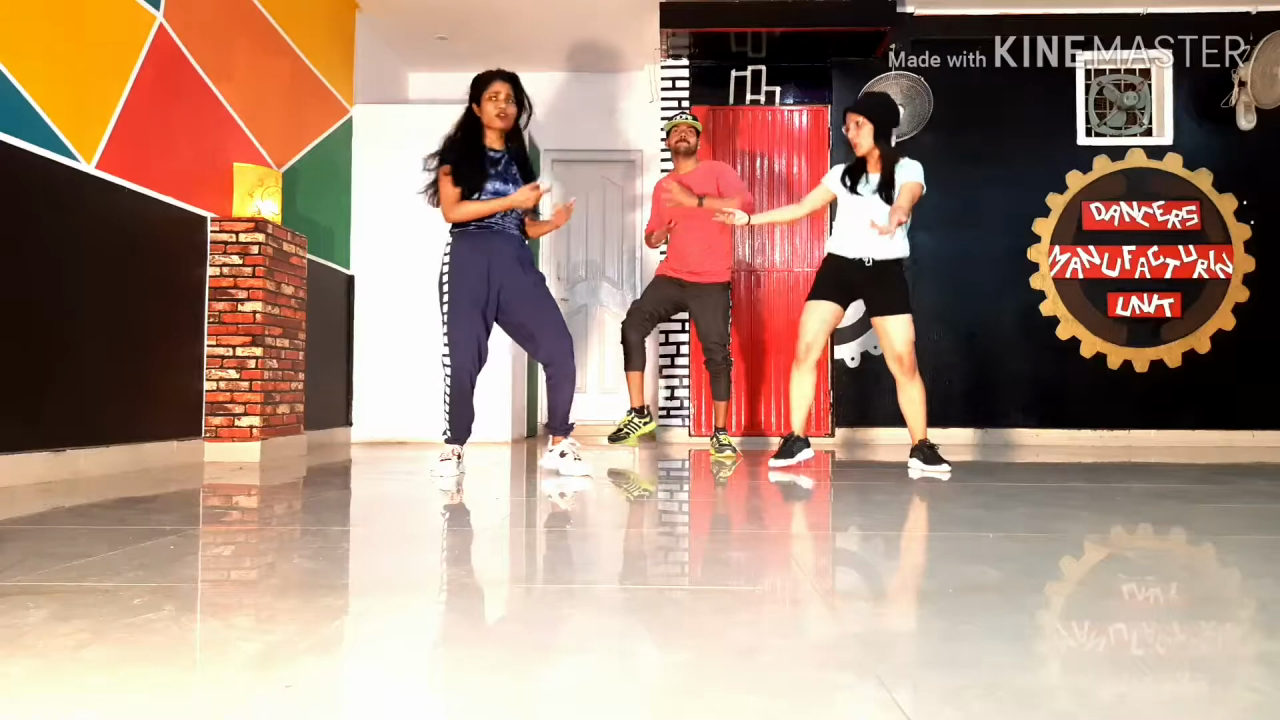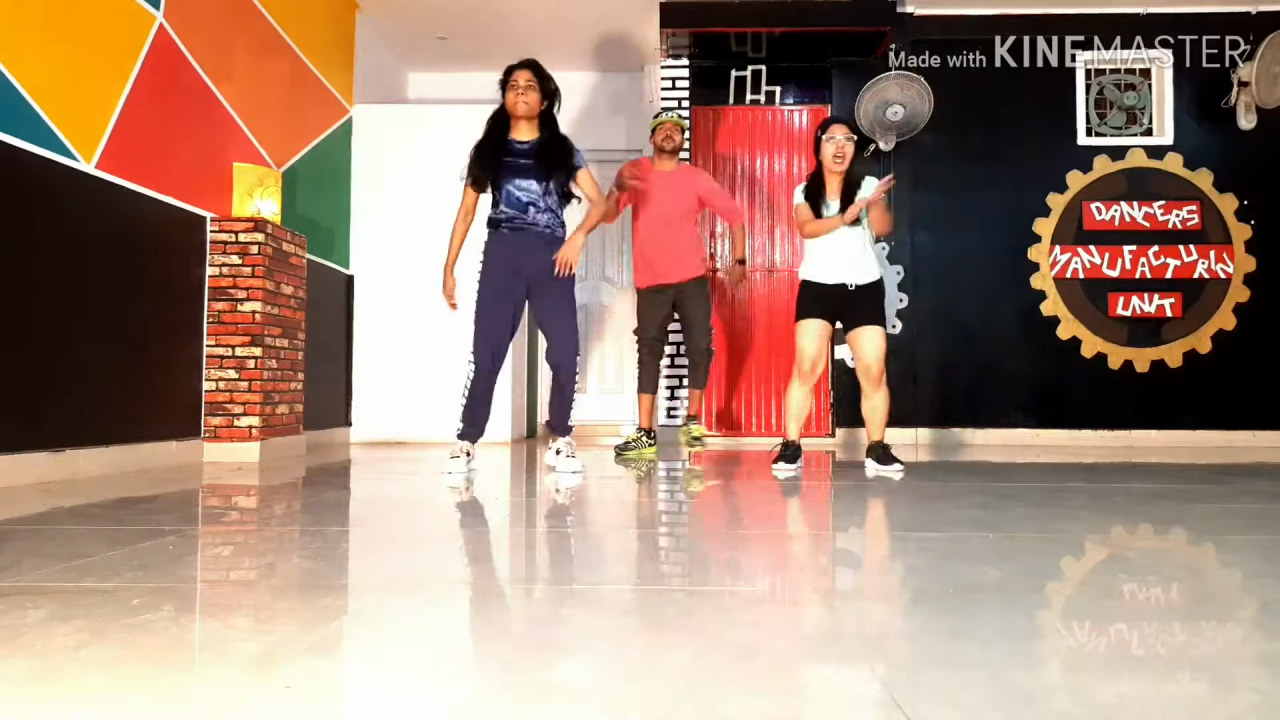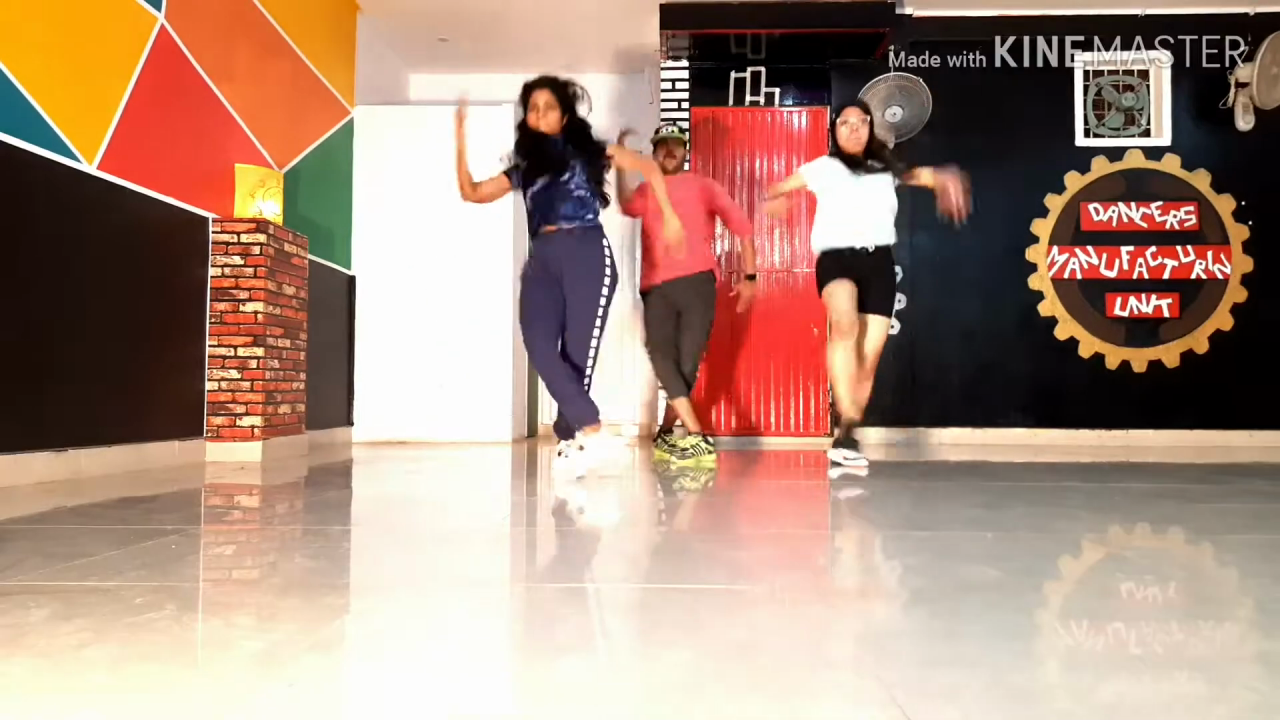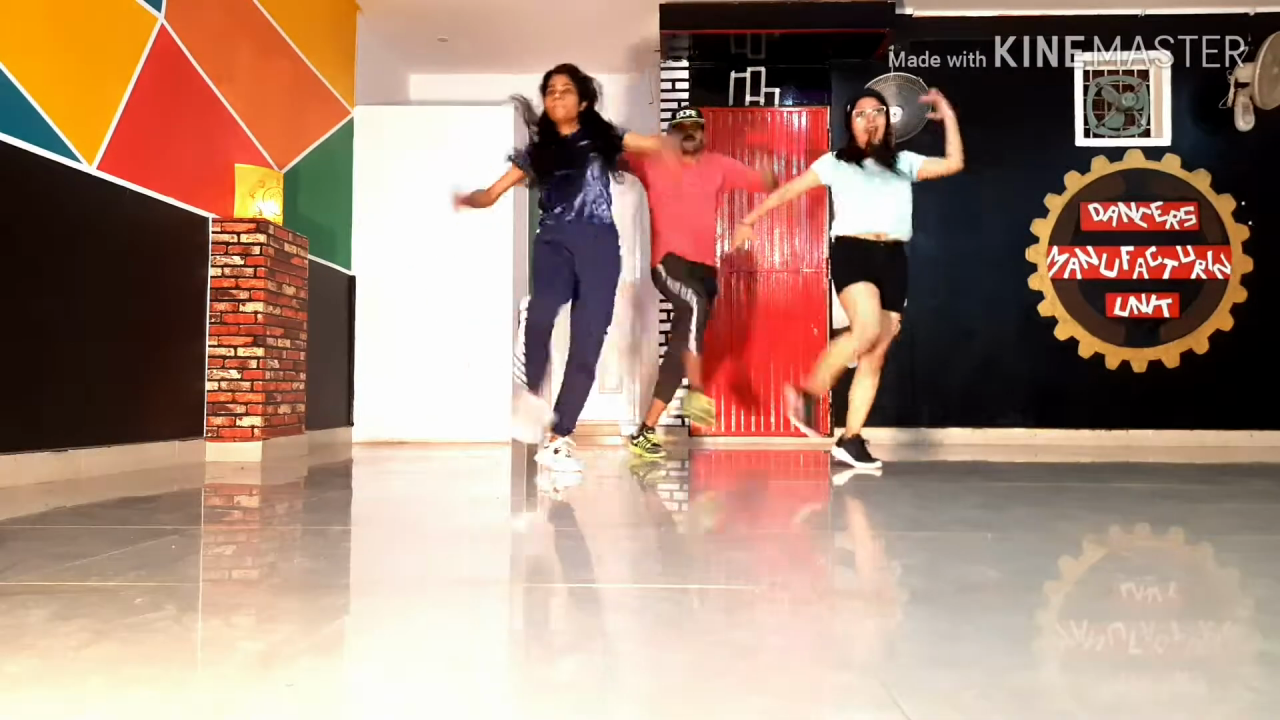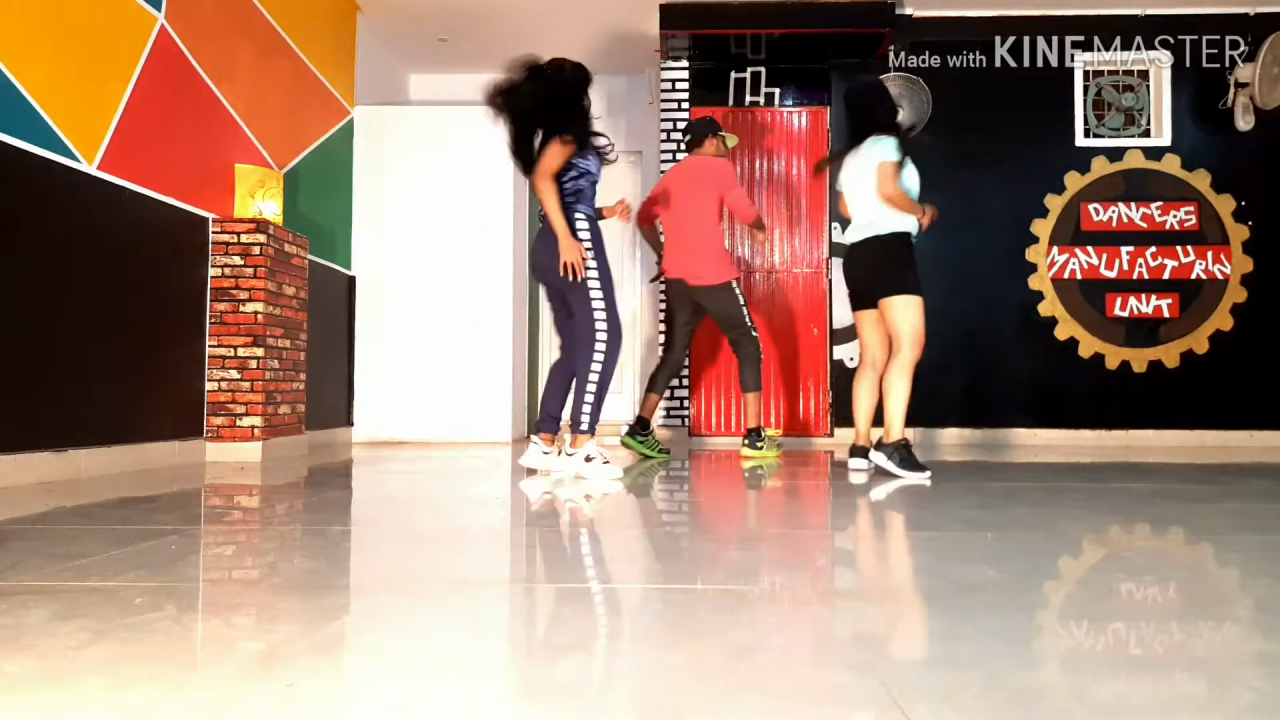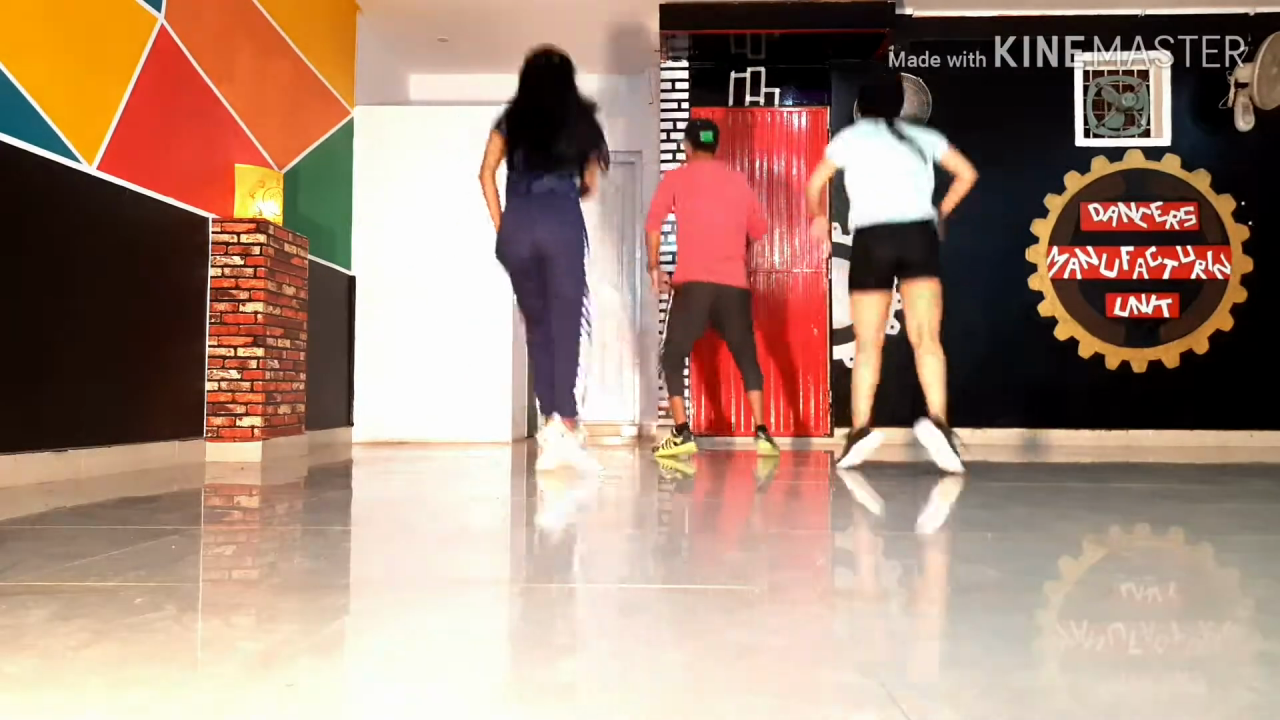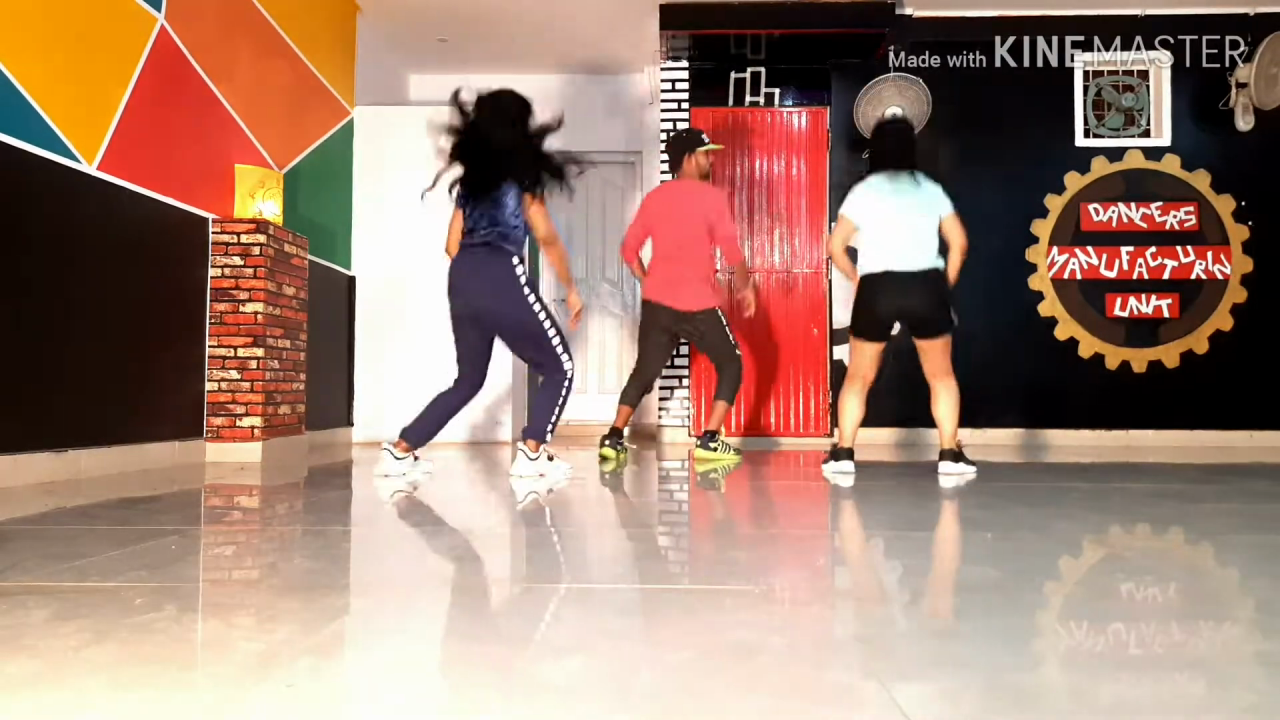
dt=0.5s
person 1, frame 1
left shoulder: (519, 160)
right shoulder: (458, 153)
right elbow: (451, 210)
left wrist: (554, 221)
right wrist: (511, 199)
left hip: (515, 261)
right hip: (467, 259)
left knee: (559, 347)
right knee: (463, 357)
left ankle: (558, 442)
right ankle: (454, 446)
person 1, frame 2
left shoulder: (562, 148)
right shoulder: (490, 148)
left elbow: (597, 202)
right elbow: (467, 209)
left wrist: (577, 237)
right wrist: (449, 268)
left hip: (552, 255)
right hip: (503, 252)
left knee: (565, 354)
right knee: (486, 352)
left ankle: (559, 439)
right ankle: (465, 444)
person 1, frame 3
left shoulder: (589, 148)
right shoulder: (524, 165)
left elbow: (645, 166)
right elbow: (472, 194)
left wrist: (668, 214)
right wrist: (460, 141)
left hip: (589, 252)
right hip: (545, 258)
left knee: (580, 350)
right knee: (543, 351)
left ankle: (569, 439)
right ankle: (590, 432)
person 1, frame 4
left shoulder: (603, 137)
right shoulder: (537, 152)
left elbow: (653, 147)
right elbow: (494, 192)
left wrist: (664, 148)
right wrist: (471, 199)
left hip: (598, 243)
right hip: (552, 241)
left knee: (587, 347)
right knee: (541, 311)
left ankle: (559, 442)
right ankle: (530, 395)
person 1, frame 5
left shoulder: (551, 135)
right shoulder: (566, 130)
right elbow: (542, 177)
left wrist: (605, 212)
right wrist: (566, 237)
left hip: (559, 243)
right hip: (577, 240)
left knee: (575, 348)
right knee: (602, 336)
left ankle: (544, 443)
right ankle: (582, 444)
person 1, frame 6
left shoulder: (511, 120)
right shoulder: (580, 119)
left elbow: (487, 171)
right elbow: (590, 182)
left wrist: (502, 224)
left hip: (515, 231)
right hip: (562, 225)
left knee: (538, 330)
right knee: (567, 333)
left ankle: (552, 423)
right ankle: (566, 429)
person 1, frame 7
left shoulder: (469, 176)
right shoulder: (522, 169)
left elbow: (453, 245)
right elbow: (544, 232)
right wrist: (570, 287)
left hip: (463, 275)
right hip: (499, 277)
left knee: (468, 381)
right knee: (558, 369)
left ankle: (399, 451)
right ankle: (532, 454)
person 2, frame 1
left shoulder: (908, 170)
right shoulder: (843, 174)
left elbow: (905, 203)
right elbow: (801, 208)
left wrist: (895, 219)
right wrist: (750, 218)
left hip: (886, 272)
right hip: (839, 268)
left knee: (904, 363)
right knee: (805, 352)
left ankle: (921, 447)
right ankle: (797, 438)
person 2, frame 2
left shoulder: (867, 185)
right shoulder: (806, 193)
left elbow: (882, 229)
right elbow: (806, 229)
left wrist: (877, 205)
right wrist: (851, 214)
left hip: (862, 290)
right hip: (817, 289)
left knee: (874, 374)
right knee: (806, 369)
left ankle: (877, 446)
right ankle: (790, 446)
person 2, frame 3
left shoulder: (885, 169)
right shoulder: (823, 167)
left elbow: (932, 175)
right elbow: (780, 189)
left wrist: (950, 182)
right wrist: (774, 199)
left hip: (877, 264)
right hip: (836, 261)
left knee: (868, 362)
right knee: (844, 326)
left ankle: (844, 439)
right ankle: (848, 421)
person 2, frame 4
left shoulder: (902, 162)
right shoulder: (839, 162)
left elbow: (954, 163)
right elbow: (788, 190)
left wrist: (947, 115)
right wrist: (751, 220)
left hip: (891, 261)
right hip: (851, 256)
left knee: (875, 358)
right knee: (868, 330)
left ankle: (850, 440)
right ankle: (810, 393)
person 2, frame 5
left shoulder: (851, 156)
right shoulder: (885, 143)
left elbow: (845, 207)
right elbow: (889, 191)
right wrist: (920, 211)
left hip: (862, 257)
right hip: (886, 251)
left knee: (873, 360)
right knee: (910, 348)
left ankle: (862, 447)
right ankle: (894, 442)
person 2, frame 6
left shoulder: (852, 137)
right shoulder: (921, 135)
left elbow: (815, 187)
right elbow: (967, 174)
left wrist: (820, 219)
right wrist: (941, 210)
left hip: (873, 240)
right hip: (921, 236)
left knee: (869, 346)
right knee: (926, 341)
left ankle: (861, 429)
right ankle: (935, 424)
person 2, frame 7
left shoulder: (865, 190)
right shoulder: (930, 189)
left elbow: (836, 246)
right elbow: (959, 243)
left wrist: (857, 278)
right wrist: (944, 287)
left hip: (878, 288)
right hip: (926, 287)
left knee: (858, 379)
right knee: (941, 375)
left ankle: (843, 452)
right ankle: (950, 454)
person 3, frame 1
left shoulder: (718, 170)
right shoulder: (663, 187)
left elbow: (745, 203)
right elbow: (651, 237)
left wrist: (695, 201)
right wrist: (658, 236)
left hip: (712, 282)
right hip: (670, 276)
left knee: (717, 355)
right knee: (632, 326)
left ankle: (720, 433)
right ankle: (639, 413)
person 3, frame 2
left shoulder: (697, 178)
right shoulder: (635, 171)
left elbow: (731, 213)
right elbow: (607, 215)
left wrist: (739, 258)
right wrist: (617, 190)
left hip: (692, 279)
right hip: (651, 282)
left knee: (701, 348)
right knee: (649, 354)
left ankle: (693, 421)
right ankle: (644, 433)
person 3, frame 3
left shoulder: (705, 187)
right shoulder: (646, 191)
left elbow: (742, 225)
right elbow: (626, 205)
left wrist: (749, 277)
left hip: (698, 280)
right hip: (657, 286)
left knee: (687, 361)
right knee: (661, 354)
left ankle: (667, 434)
right ankle: (695, 435)
person 3, frame 4
left shoulder: (717, 164)
right shoulder: (653, 163)
left elbow: (760, 183)
left wrist: (772, 181)
left hip: (704, 267)
right hip: (668, 259)
left knee: (679, 352)
right knee: (694, 305)
left ankle: (645, 431)
right ankle: (698, 391)
person 3, frame 5
left shoulder: (672, 177)
right shoulder: (718, 168)
left elbow: (644, 218)
right elbow: (745, 213)
right wrist: (759, 228)
left hip: (677, 278)
right hip: (714, 276)
left knee: (673, 355)
right knee: (747, 347)
left ankle: (640, 428)
right ankle: (754, 435)
person 3, frame 6
left shoulder: (675, 178)
right shoulder: (740, 181)
left elbow: (653, 224)
right elbow: (758, 231)
left wrist: (654, 268)
left hip: (694, 283)
right hip: (734, 285)
left knee: (671, 359)
right knee: (745, 361)
left ankle: (682, 432)
right ankle: (760, 431)
person 3, frame 7
left shoulder: (653, 198)
right shoulder: (713, 199)
left elbow: (629, 251)
right elbow: (732, 252)
right wrist: (746, 287)
left hip: (657, 303)
right hip: (699, 305)
left knee: (643, 376)
right knee: (731, 367)
left ankle: (613, 437)
right ankle: (709, 438)
